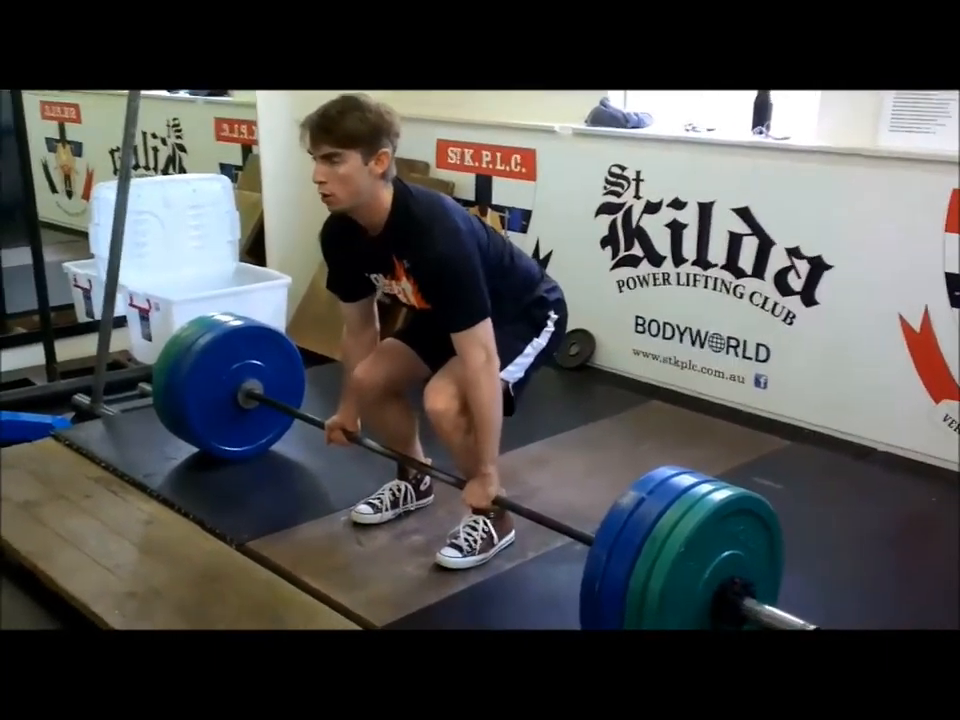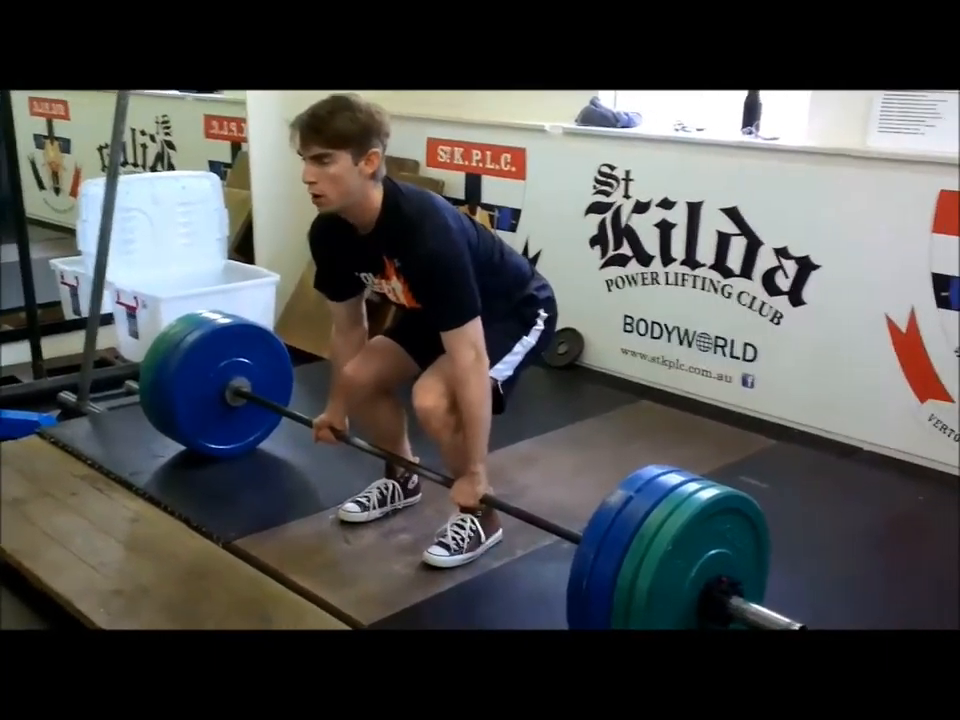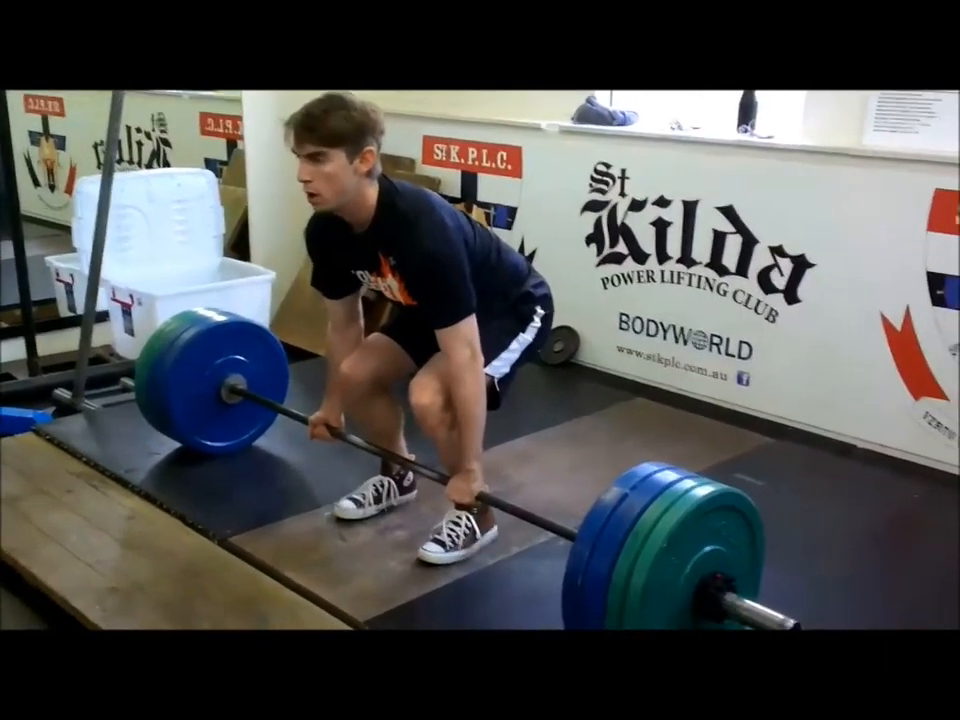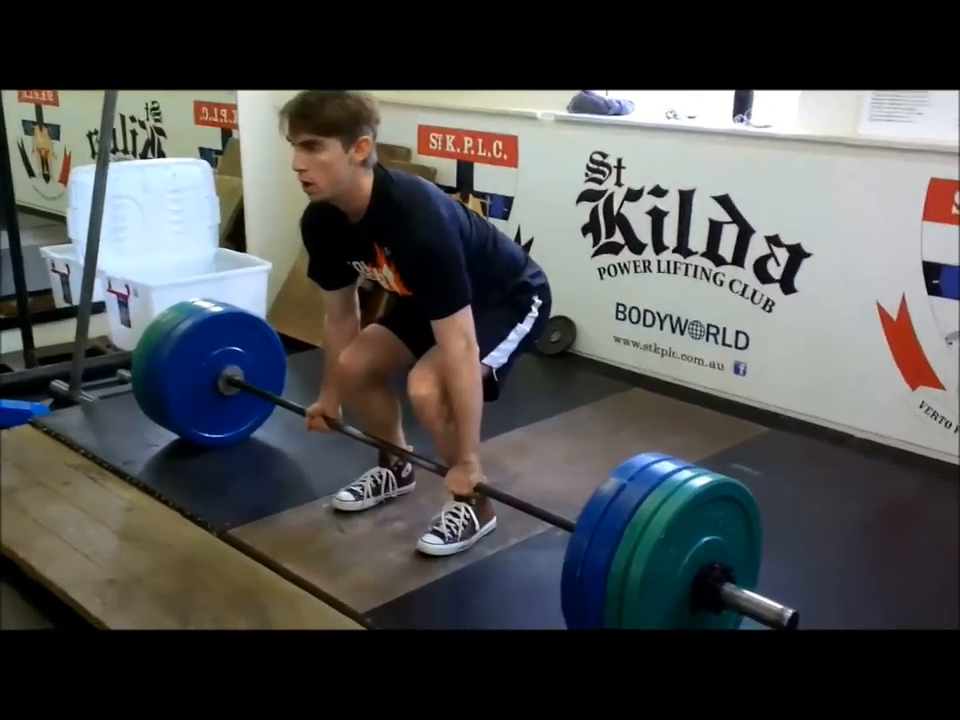
dt=0.1s
person 1, frame 1
left shoulder: (438, 235)
right shoulder: (341, 234)
left elbow: (479, 359)
right elbow: (359, 326)
left wrist: (485, 473)
right wrist: (347, 408)
left hip: (526, 311)
right hip: (447, 312)
left knee: (443, 401)
right knee: (370, 380)
left ankle: (492, 516)
right ankle: (413, 480)
person 1, frame 2
left shoulder: (428, 234)
right shoulder: (329, 233)
left elbow: (469, 358)
right elbow: (347, 324)
left wrist: (473, 473)
right wrist: (335, 406)
left hip: (517, 310)
right hip: (436, 309)
left knee: (432, 400)
right knee: (359, 378)
left ankle: (479, 515)
right ankle: (401, 478)
person 1, frame 3
left shoulder: (425, 231)
right shoulder: (326, 230)
left elbow: (463, 356)
right elbow: (344, 322)
left wrist: (469, 470)
right wrist: (331, 403)
left hip: (513, 307)
right hip: (432, 306)
left knee: (428, 397)
right knee: (356, 375)
left ankle: (475, 511)
right ankle: (396, 475)
person 1, frame 4
left shoulder: (419, 222)
right shoulder: (321, 221)
left elbow: (459, 346)
right elbow: (340, 313)
left wrist: (467, 461)
right wrist: (329, 394)
left hip: (511, 297)
right hip: (430, 297)
left knee: (426, 387)
right knee: (355, 367)
left ankle: (473, 502)
right ankle: (396, 468)
